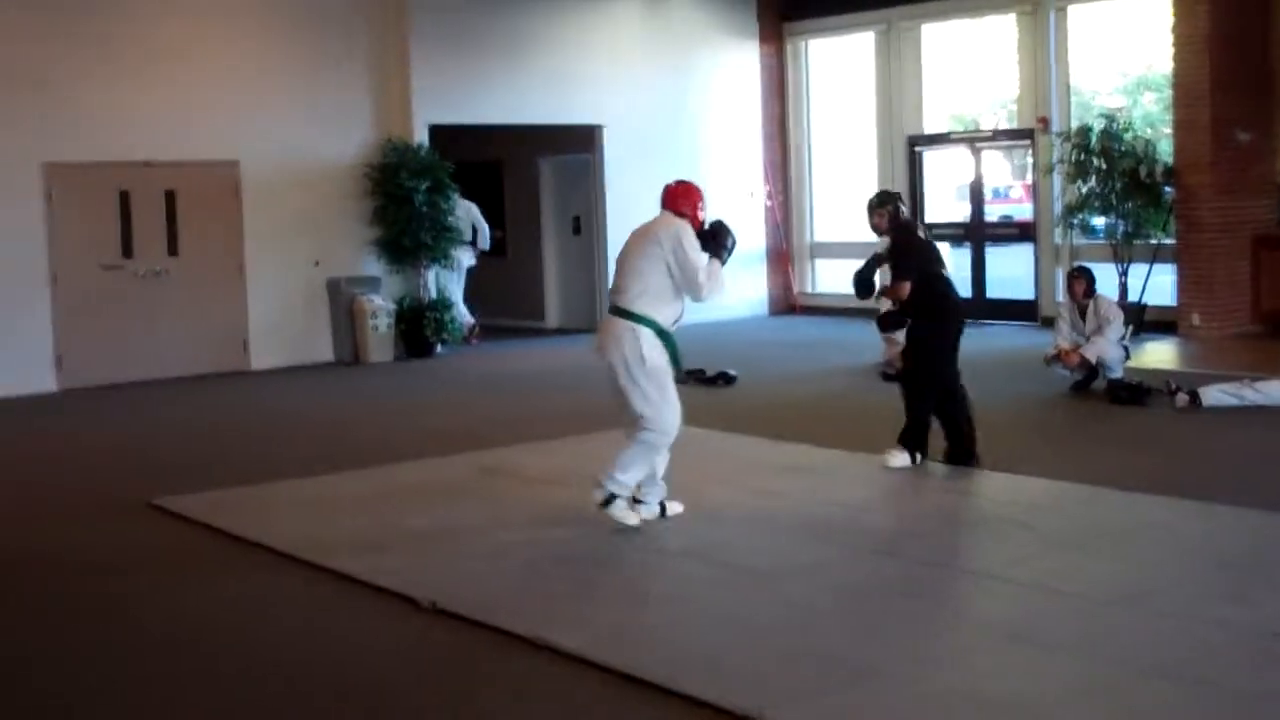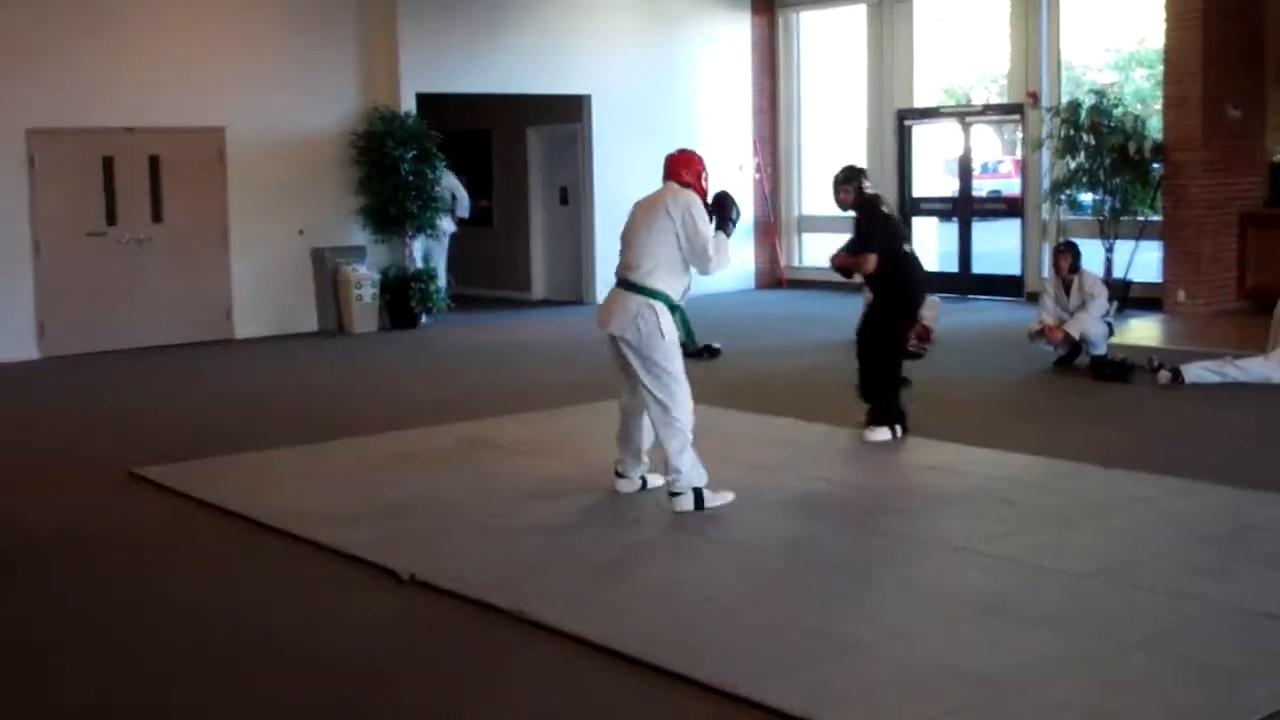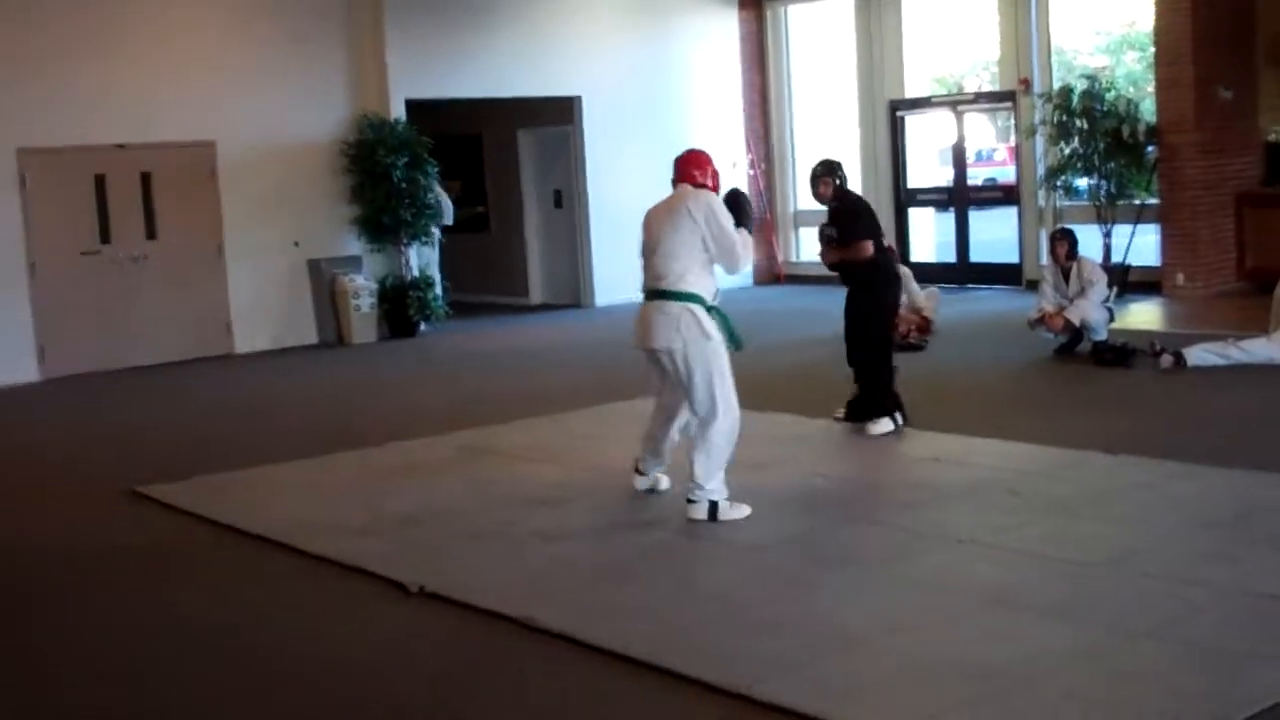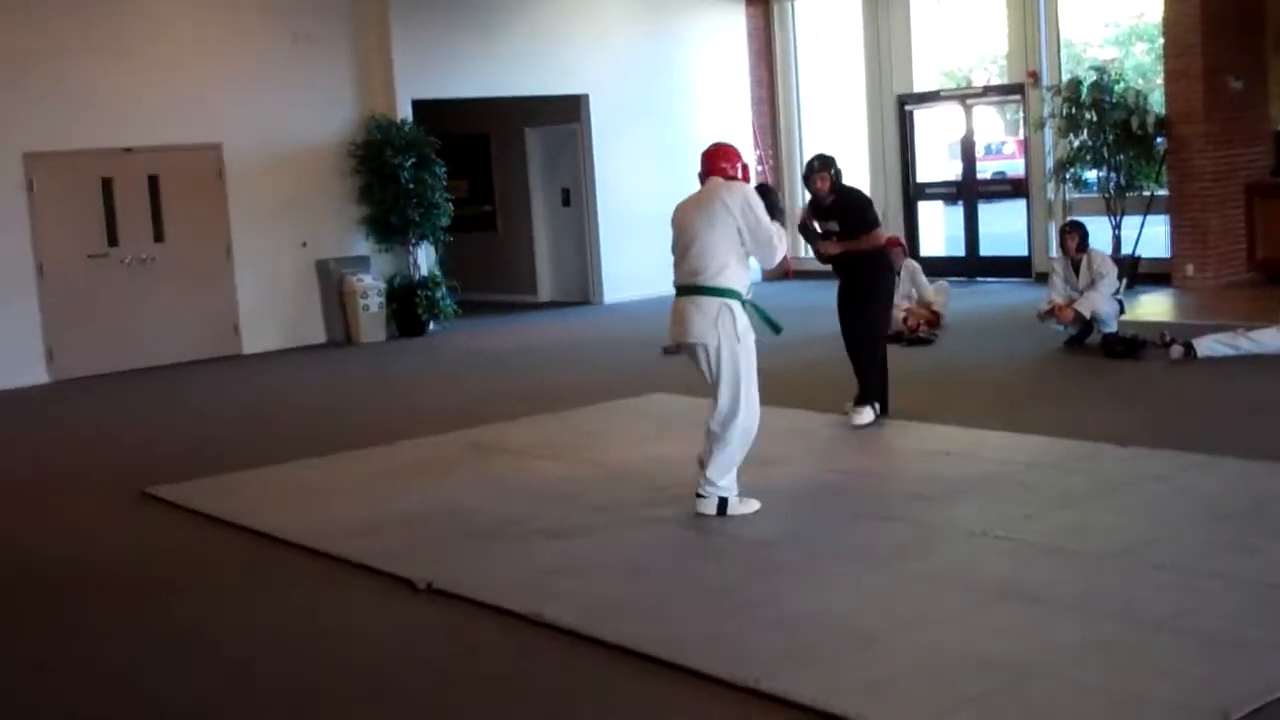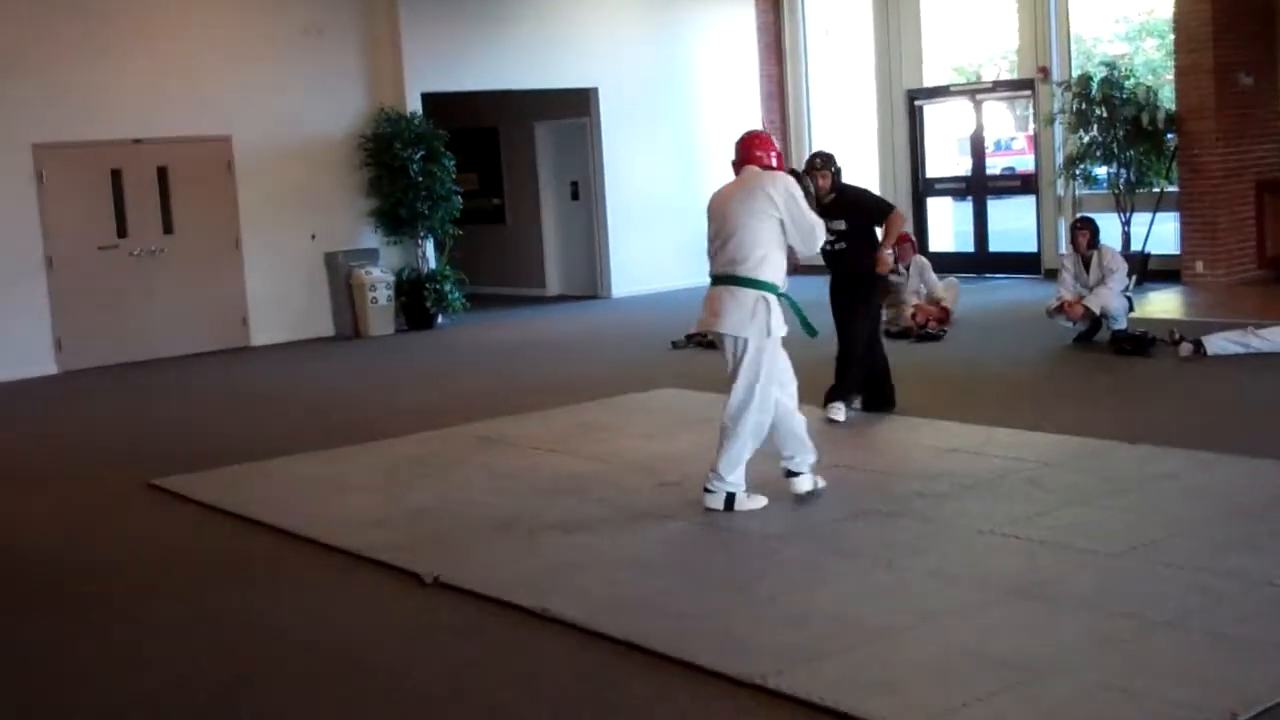
dt=0.2s
person 1, frame 1
left shoulder: (648, 232)
right shoulder: (677, 230)
right elbow: (700, 288)
left wrist: (702, 251)
right wrist: (718, 255)
left hip: (633, 333)
right hip: (636, 337)
left knee: (660, 417)
right knee: (662, 420)
left ankle: (647, 498)
right ankle: (613, 489)
person 1, frame 2
left shoulder: (646, 204)
right shoulder: (685, 201)
right elbow: (707, 262)
left wrist: (705, 221)
right wrist: (724, 227)
left hip: (626, 307)
right hip: (646, 312)
left knee: (638, 395)
right knee: (673, 400)
left ankle: (629, 470)
right ankle: (687, 488)
person 1, frame 3
left shoulder: (657, 212)
right shoulder: (704, 202)
right elbow: (735, 261)
right wrist: (743, 225)
left hip: (655, 316)
right hip: (686, 318)
left knee: (674, 399)
right knee: (718, 410)
left ankle: (647, 469)
right ankle: (705, 498)
person 1, frame 4
left shoulder: (685, 207)
right shoulder: (738, 194)
right elbow: (769, 254)
right wrist: (776, 218)
left hip: (688, 309)
right hip: (719, 312)
left knee: (730, 398)
right knee: (739, 407)
left ankle: (711, 463)
right ankle: (714, 493)
person 1, frame 5
left shoulder: (720, 196)
right shoulder: (778, 183)
right elbow: (810, 242)
right wrist: (808, 208)
left hip: (723, 299)
right hip: (753, 304)
left knee: (778, 386)
right knee: (752, 400)
left ankle: (799, 468)
right ankle: (721, 488)
person 2, frame 1
left shoulder: (907, 243)
right shoulder: (903, 236)
left elbow: (902, 291)
right elbow: (890, 256)
left wrist: (887, 291)
left hip: (938, 317)
right hip: (939, 314)
left knee: (916, 379)
right knee: (943, 382)
left ankle: (912, 447)
right ankle: (962, 450)
person 2, frame 2
left shoulder: (871, 218)
right shoulder: (872, 209)
left elbow: (866, 265)
left wrist: (843, 262)
right wrist: (847, 254)
left hip: (901, 291)
right hip: (897, 288)
left knee: (884, 352)
right knee: (870, 344)
left ankle: (890, 420)
right ankle: (880, 407)
person 2, frame 3
left shoulder: (853, 208)
right shoulder: (837, 208)
left elbow: (865, 250)
left wrist: (833, 256)
right wrist: (827, 236)
left hip: (879, 285)
right hip: (862, 285)
left knee: (874, 347)
right knee: (857, 344)
left ankle: (889, 411)
right ankle: (864, 405)
person 2, frame 4
left shoulder: (854, 200)
right shoulder: (819, 202)
left elbow: (878, 238)
right elbow: (808, 218)
left wrist: (838, 246)
right wrist: (816, 241)
left hip: (875, 276)
right hip: (850, 278)
left knee: (867, 336)
right knee: (853, 337)
left ankle: (871, 399)
right ankle: (870, 395)
person 2, frame 5
left shoulder: (856, 198)
left elbow: (896, 217)
left wrist: (882, 252)
left hip: (868, 276)
right hip: (842, 276)
left knee: (854, 334)
right knee: (865, 335)
left ankle: (840, 396)
right ankle: (878, 396)
